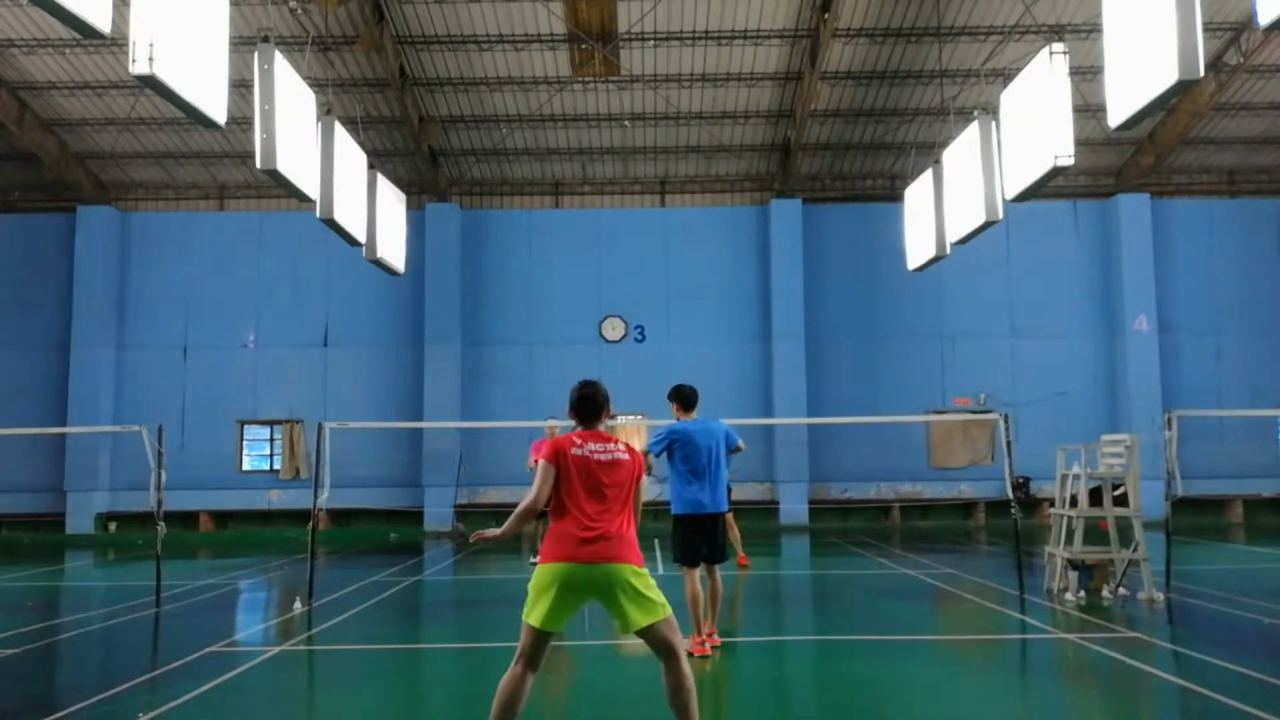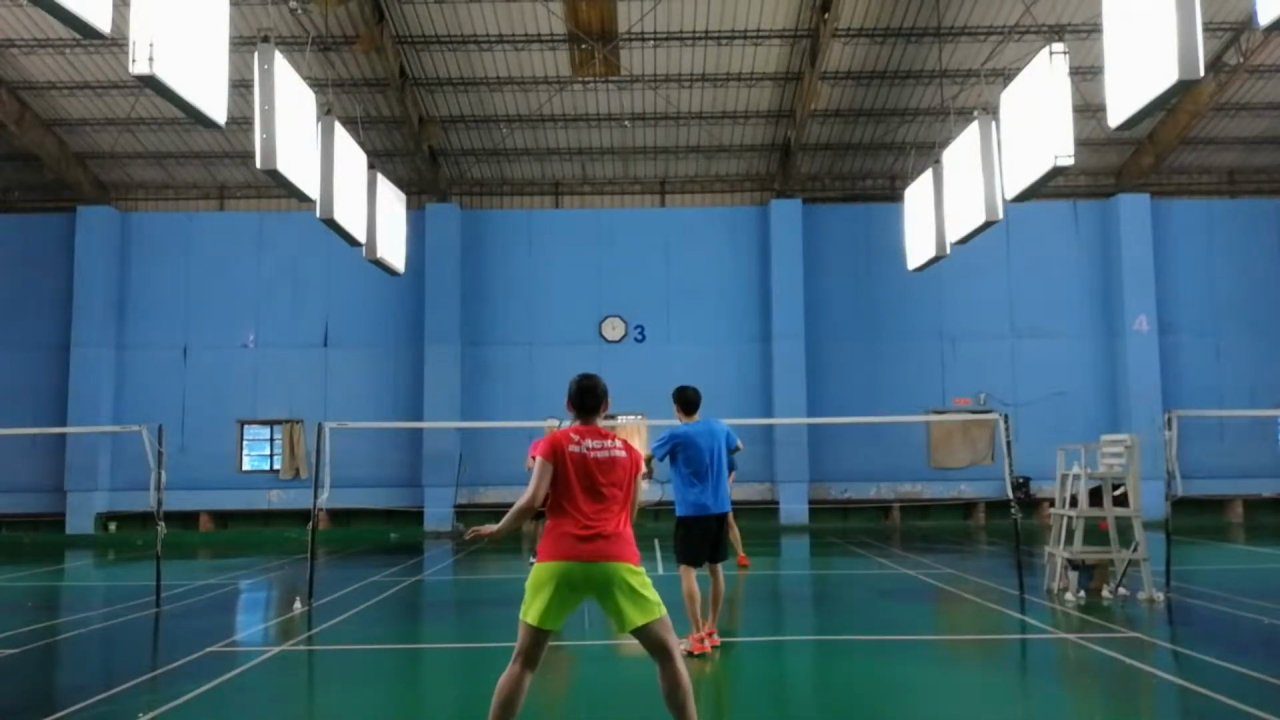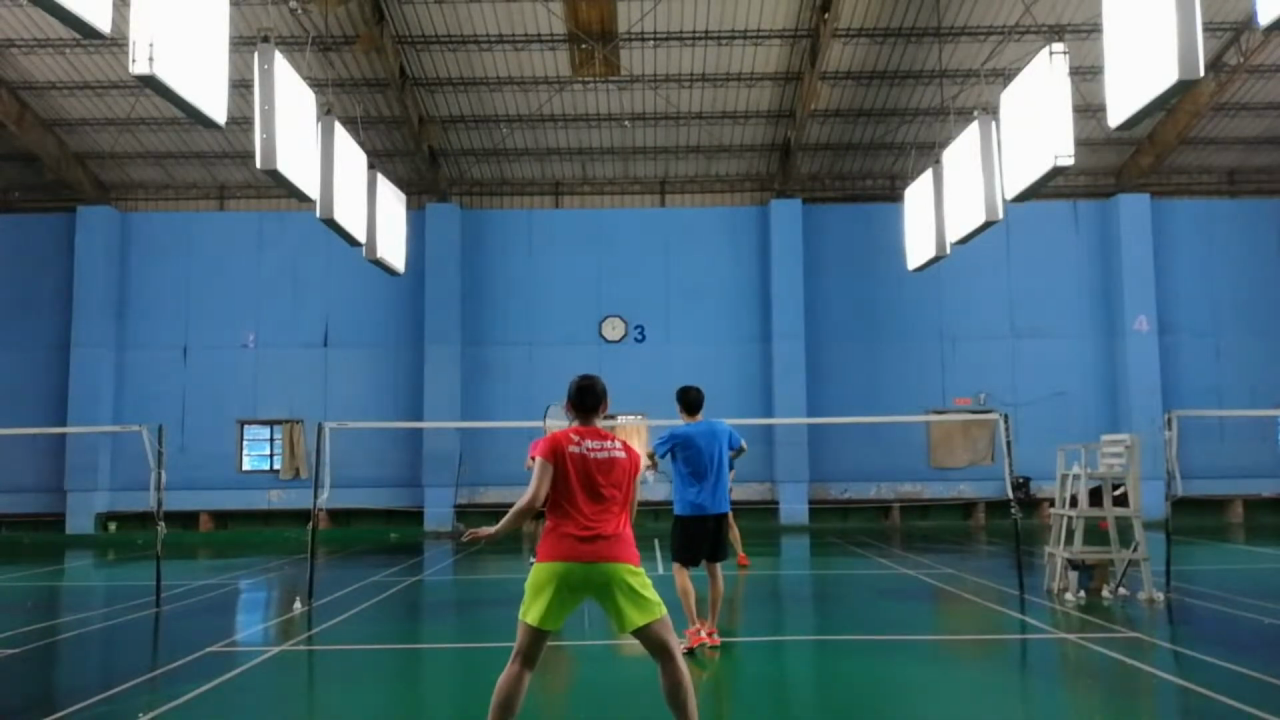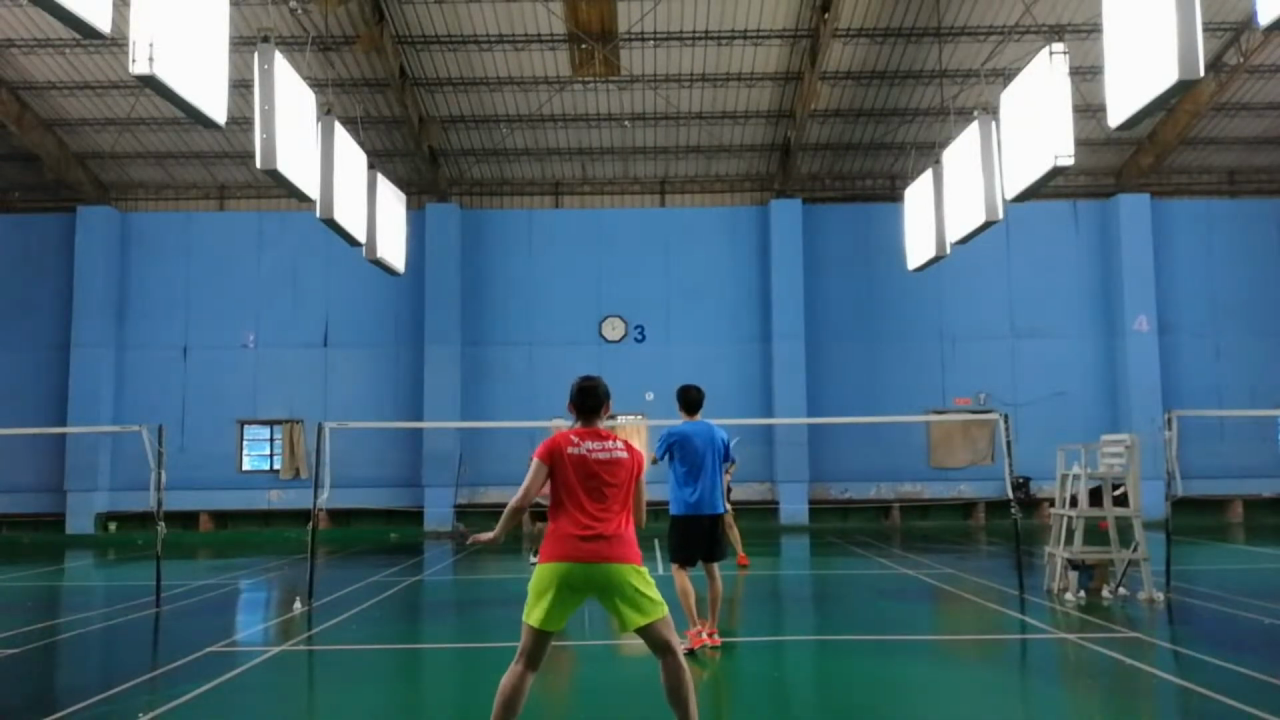
dt=0.5s
person 1, frame 1
left shoulder: (556, 447)
right shoulder: (632, 455)
left elbow: (534, 503)
left wrist: (501, 532)
left hip: (562, 561)
right hip: (619, 561)
left knee: (525, 661)
right knee: (673, 653)
person 1, frame 2
left shoulder: (554, 444)
right shoulder: (629, 452)
left elbow: (532, 501)
left wrist: (496, 529)
left hip: (559, 560)
right hip: (617, 560)
left knee: (524, 660)
right knee: (668, 653)
person 1, frame 3
left shoulder: (554, 444)
right shoulder: (628, 453)
left elbow: (533, 501)
left wrist: (495, 530)
left hip: (559, 561)
right hip: (616, 561)
left knee: (522, 660)
right knee: (669, 653)
person 1, frame 4
left shoulder: (554, 446)
right shoulder: (631, 453)
left elbow: (521, 502)
left wrist: (497, 534)
left hip: (561, 561)
right hip: (618, 561)
left knee: (526, 661)
right knee: (670, 651)
person 2, frame 1
left shoulder: (674, 432)
right shoulder: (718, 428)
left elbow: (644, 454)
right elbow: (739, 447)
left hip: (688, 510)
right hip: (716, 508)
left knee: (691, 572)
right knee: (712, 569)
left ankle: (700, 638)
right ankle: (712, 631)
person 2, frame 2
left shoulder: (676, 435)
right shoulder: (719, 428)
left elbow: (648, 457)
right elbow: (737, 447)
left wrist: (647, 470)
left hip: (692, 511)
right hip: (720, 509)
left knee: (687, 571)
right knee: (715, 568)
left ankle: (698, 636)
right ankle: (712, 630)
person 2, frame 3
left shoulder: (677, 435)
right shoulder: (722, 429)
left elbow: (651, 453)
right elbow: (741, 448)
left wrist: (653, 463)
left hip: (690, 511)
right hip: (719, 509)
left knee: (680, 568)
right knee: (714, 568)
left ankle: (695, 628)
right ankle: (711, 629)
person 2, frame 4
left shoulder: (673, 434)
right shoulder: (719, 434)
left elbow: (654, 459)
right elbow: (723, 471)
left wrist: (655, 456)
left hip: (685, 511)
right hip: (713, 510)
left knee: (680, 570)
right knee: (712, 569)
left ankle: (696, 630)
right ankle: (712, 630)
